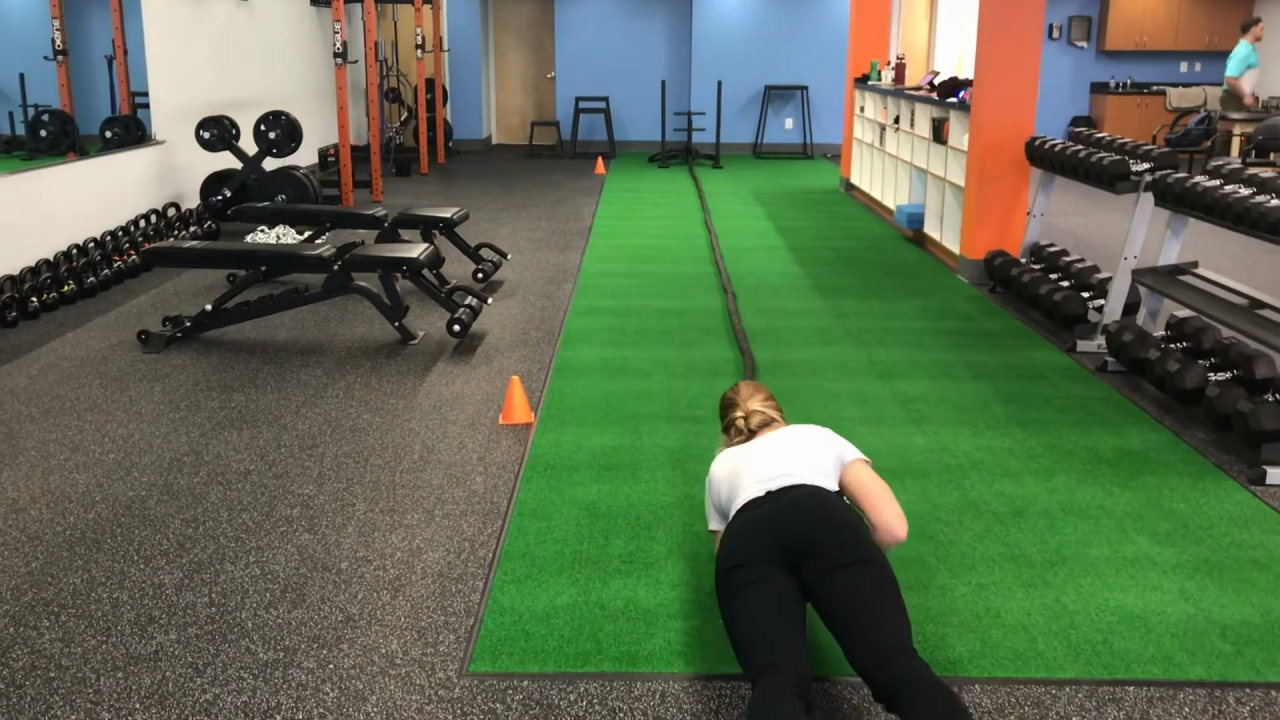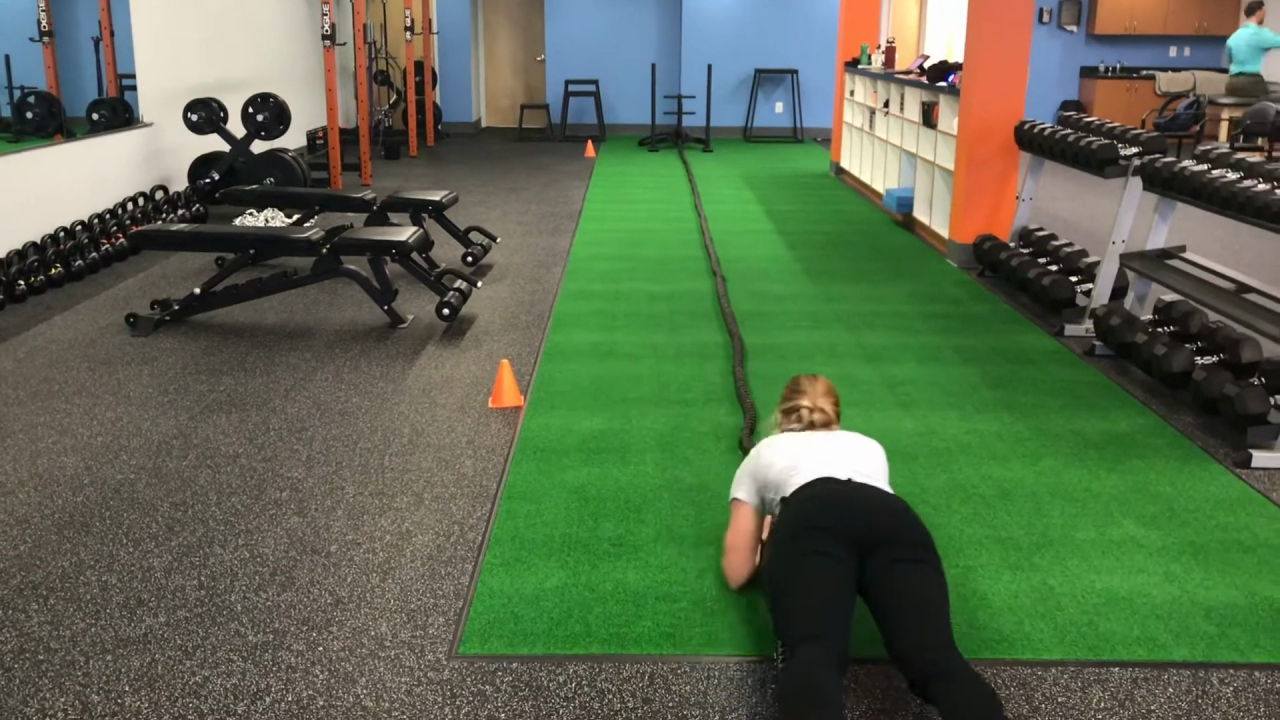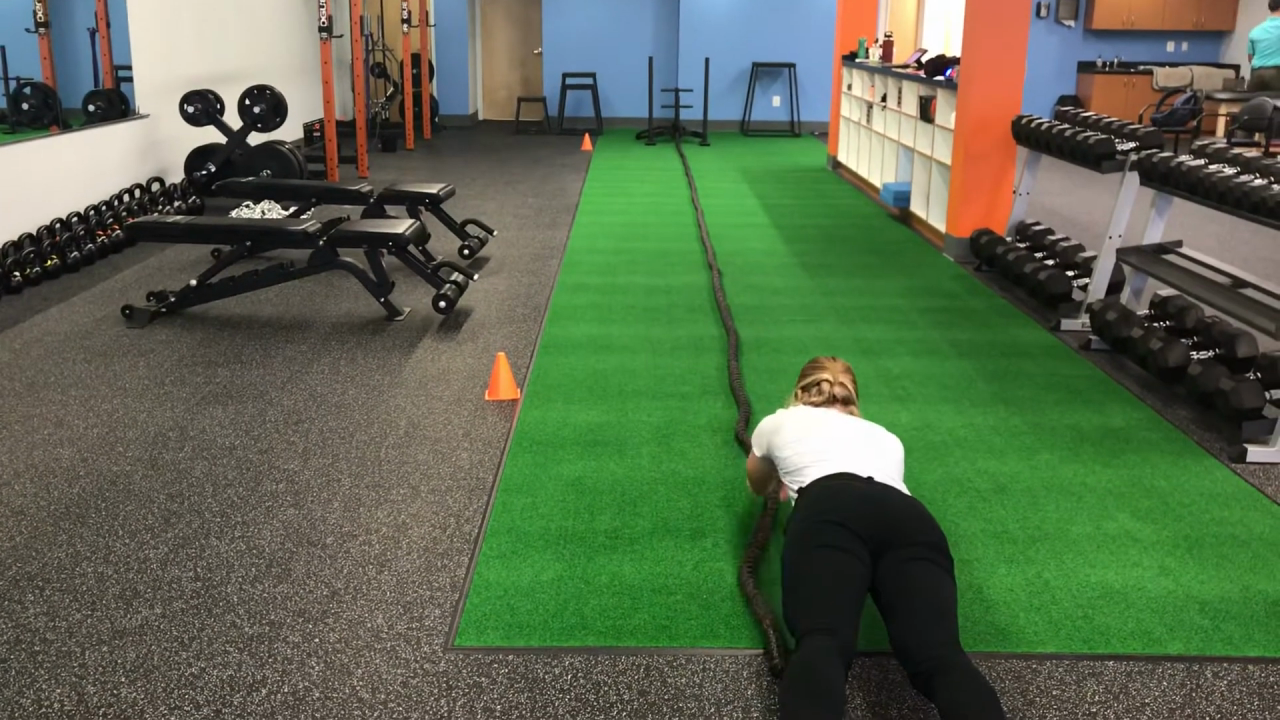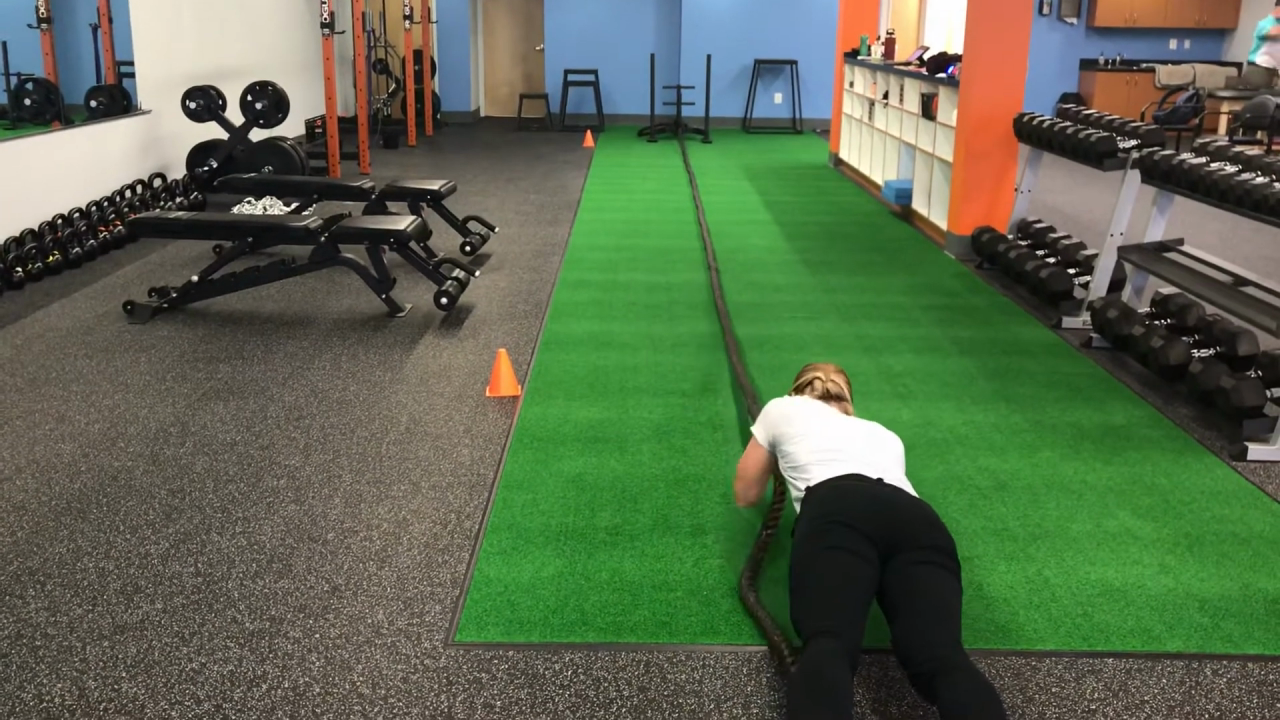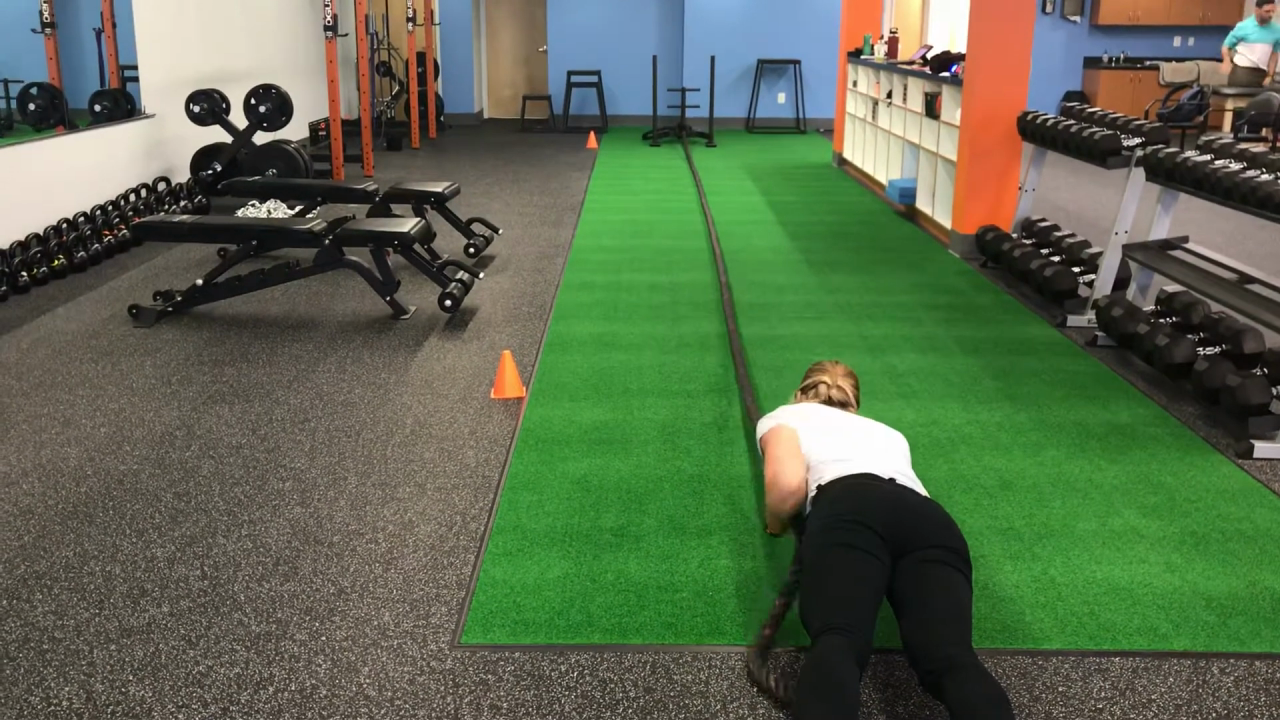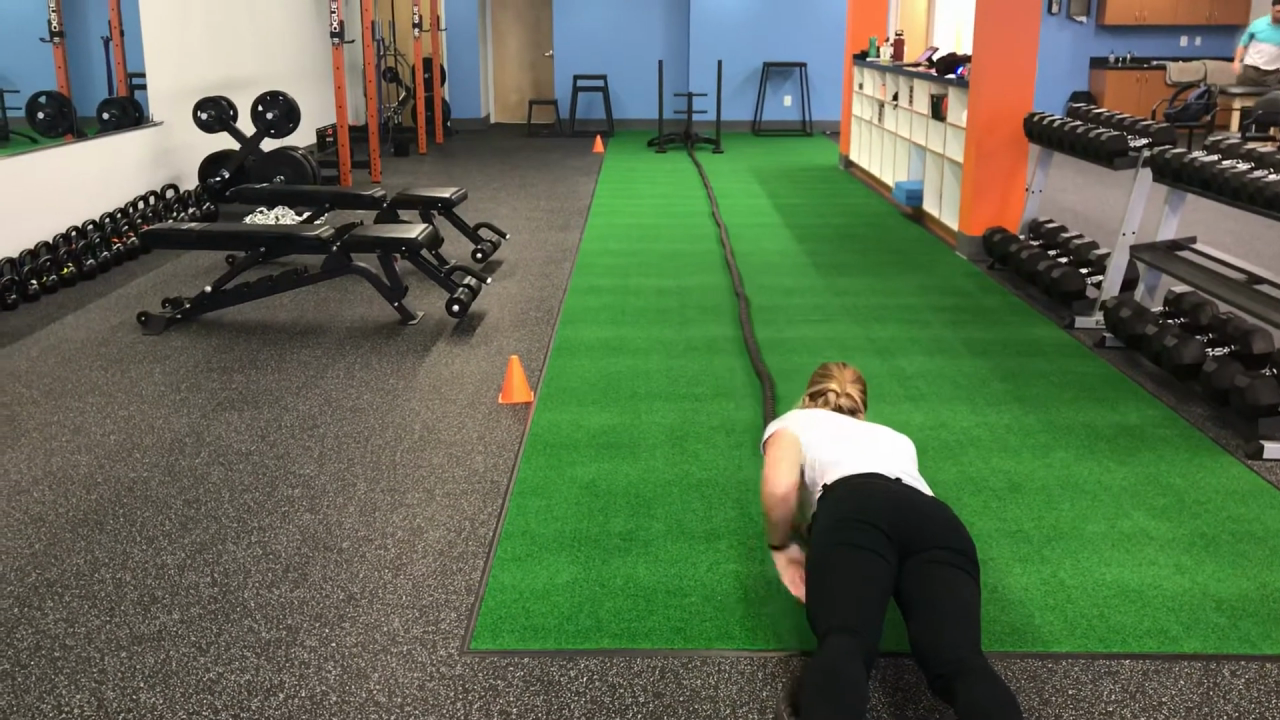
dt=0.5s
person 1, frame 1
left shoulder: (720, 465)
right shoulder: (821, 436)
right elbow: (893, 526)
left hip: (748, 541)
right hip: (826, 523)
left knee: (778, 683)
right knee: (897, 665)
person 1, frame 2
left shoulder: (763, 452)
right shoulder: (869, 445)
left elbow: (736, 572)
left wrist: (769, 536)
left hip: (814, 518)
right hip: (896, 521)
left knee: (814, 655)
right knee: (935, 659)
person 1, frame 3
left shoulder: (778, 423)
right shoulder: (886, 437)
left elbow: (758, 485)
left hip: (830, 516)
right hip: (911, 522)
left knee: (821, 646)
right knee: (938, 654)
person 1, frame 4
left shoulder: (783, 409)
right shoulder: (885, 434)
left elbow: (745, 495)
left hip: (837, 516)
right hip: (918, 523)
left knee: (827, 647)
right knee: (940, 657)
person 1, frame 5
left shoulder: (784, 418)
right shoulder: (889, 432)
left elbow: (788, 482)
left wrist: (776, 523)
left hip: (849, 515)
right hip: (930, 523)
left knee: (836, 644)
right knee: (949, 656)
person 1, frame 6
left shoulder: (791, 423)
right shoulder: (895, 436)
left elbow: (780, 486)
left wrist: (783, 544)
left hip: (854, 512)
right hip: (937, 521)
left knee: (844, 647)
right knee: (958, 659)
